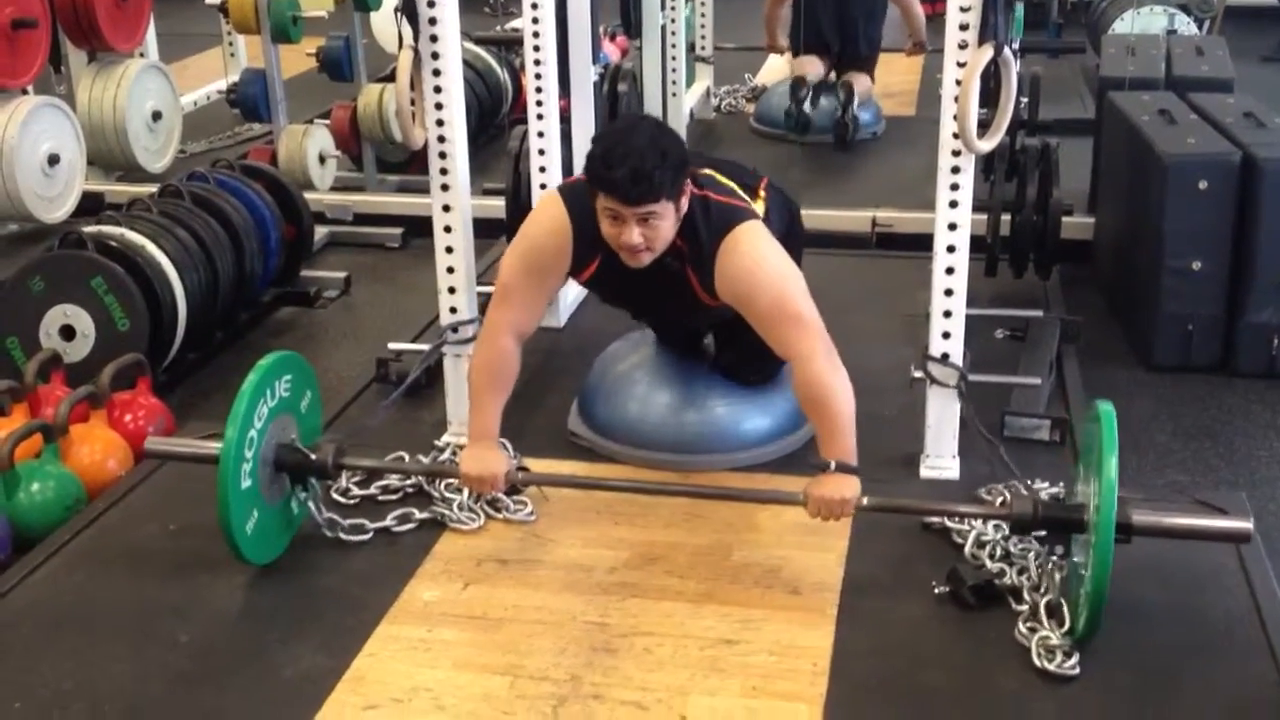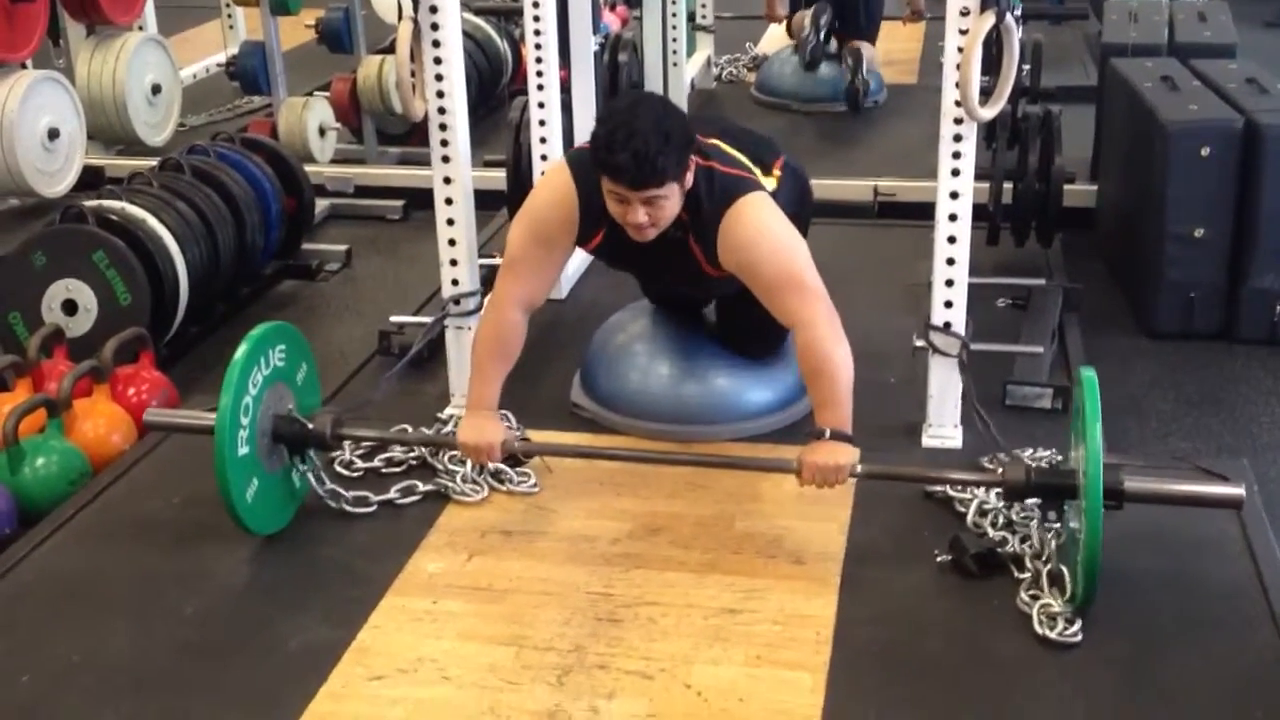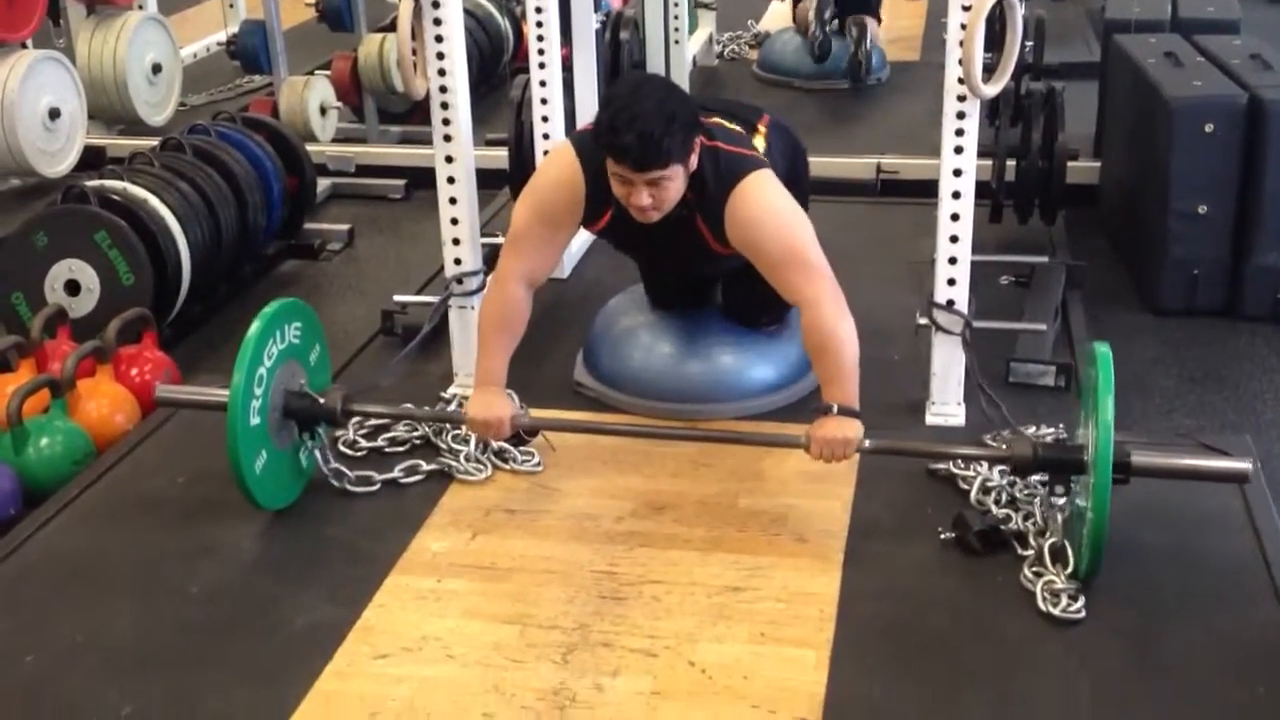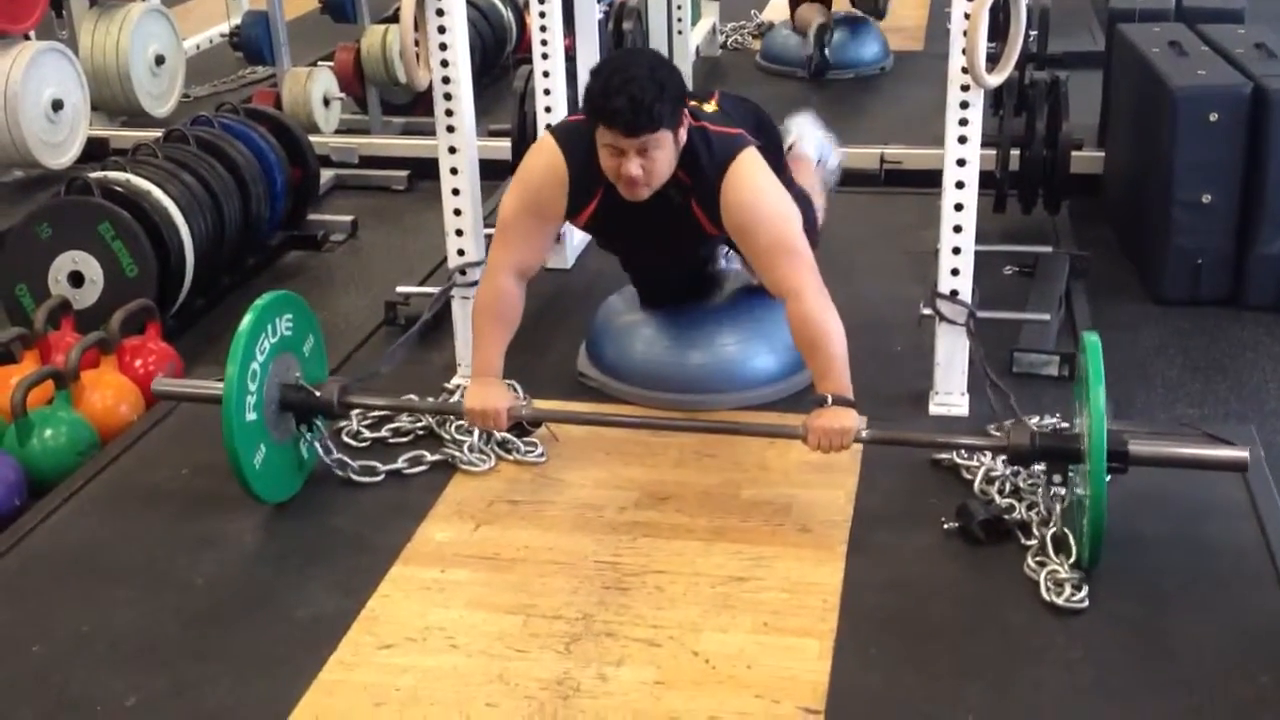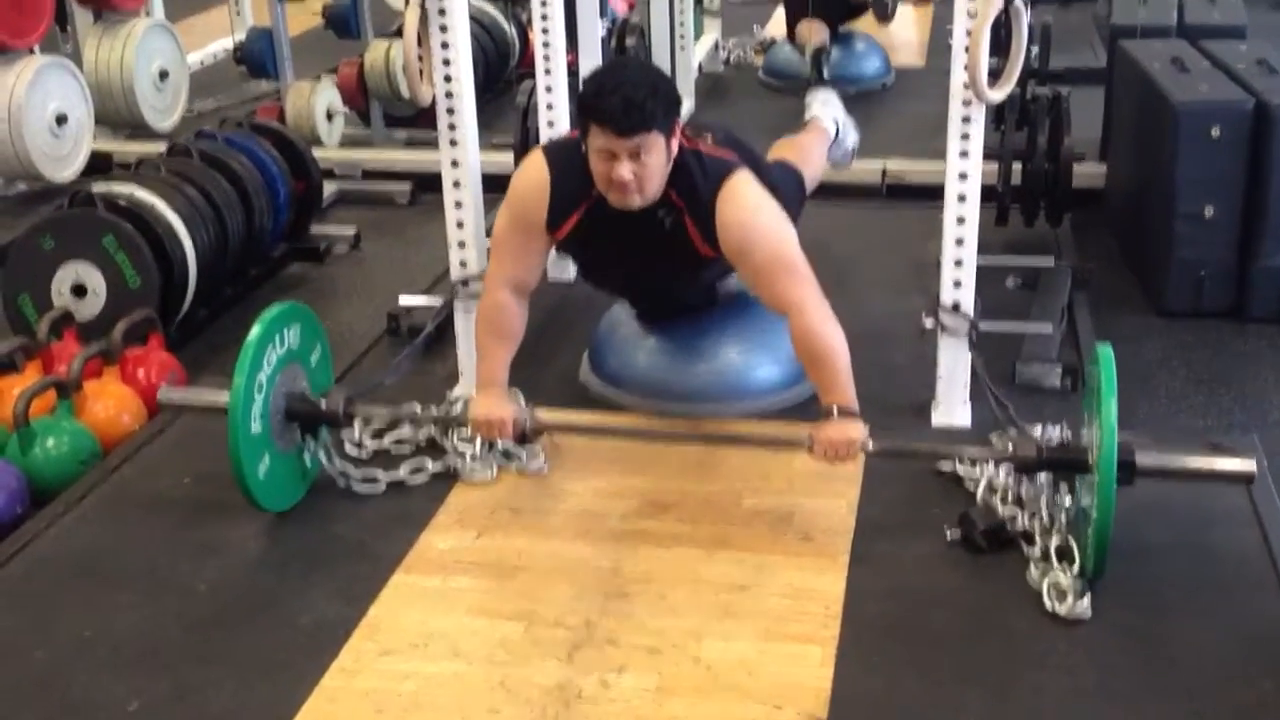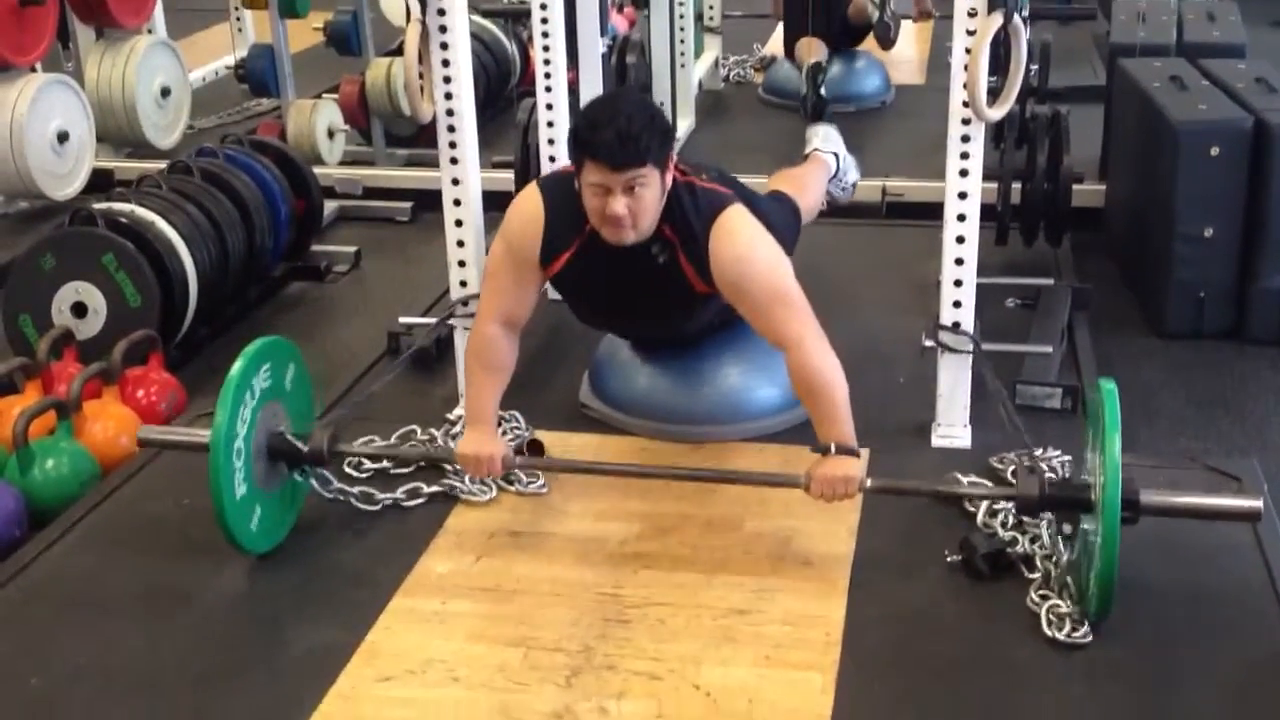
dt=0.3s
person 1, frame 1
left shoulder: (739, 244)
right shoulder: (561, 220)
left elbow: (811, 351)
right elbow: (503, 330)
left wrist: (838, 468)
right wrist: (483, 441)
left knee: (749, 371)
person 1, frame 2
left shoulder: (743, 215)
right shoulder: (567, 189)
left elbow: (814, 319)
right elbow: (512, 302)
left wrist: (834, 435)
right wrist: (480, 410)
left knee: (753, 343)
person 1, frame 3
left shoulder: (747, 190)
right shoulder: (572, 169)
left elbow: (819, 297)
right elbow: (515, 278)
left wrist: (840, 411)
right wrist: (488, 386)
left knee: (757, 315)
right knee: (673, 301)
person 1, frame 4
left shoulder: (735, 167)
right shoulder: (557, 160)
left elbow: (800, 289)
right elbow: (507, 271)
left wrist: (836, 401)
right wrist: (486, 378)
right knee: (666, 300)
left ankle: (805, 147)
right ankle: (712, 259)
person 1, frame 5
left shoulder: (729, 194)
right shoulder: (543, 180)
left elbow: (802, 305)
right elbow: (507, 288)
left wrist: (840, 413)
right wrist: (491, 391)
left knee: (782, 182)
right knee: (663, 312)
left ankle: (824, 125)
person 1, frame 6
left shoulder: (725, 230)
right shoulder: (538, 214)
left elbow: (800, 340)
right elbow: (497, 324)
left wrist: (839, 449)
right wrist: (480, 427)
left knee: (780, 213)
left ankle: (825, 158)
